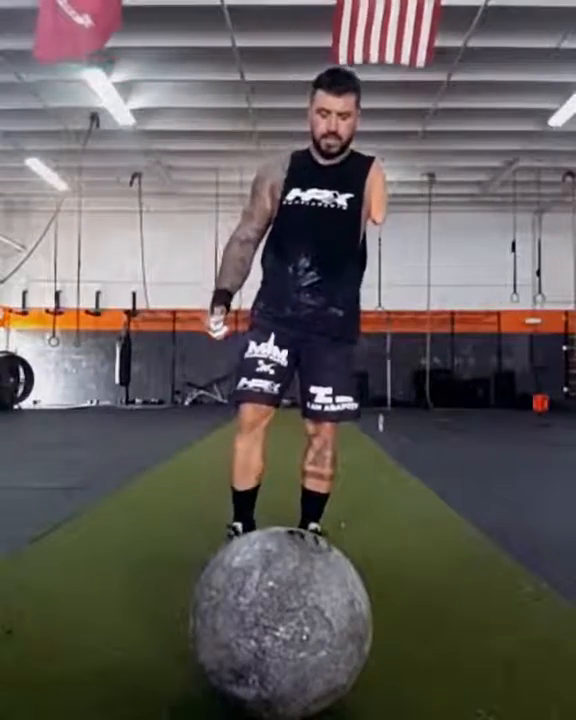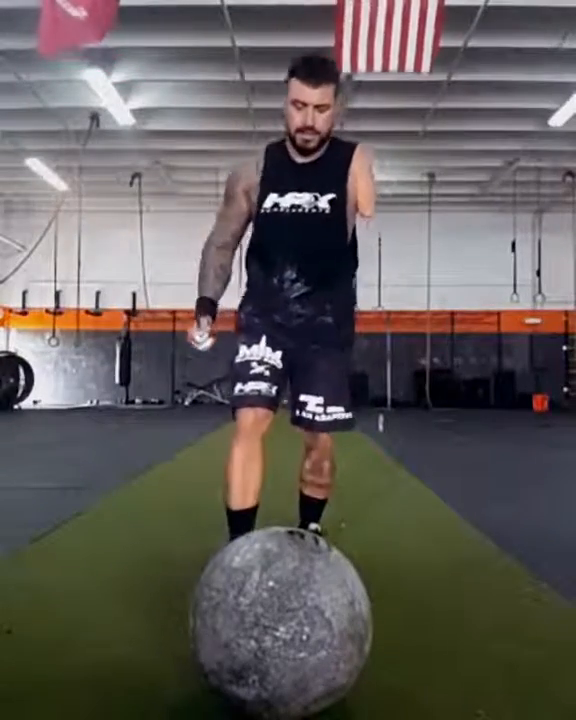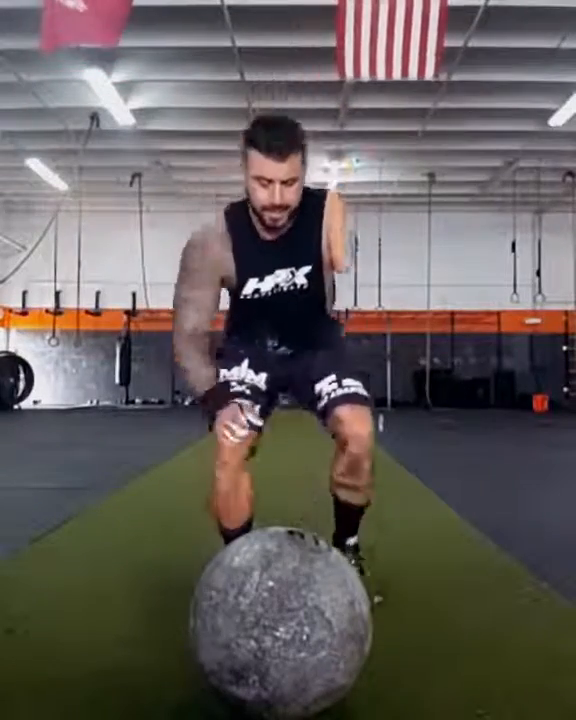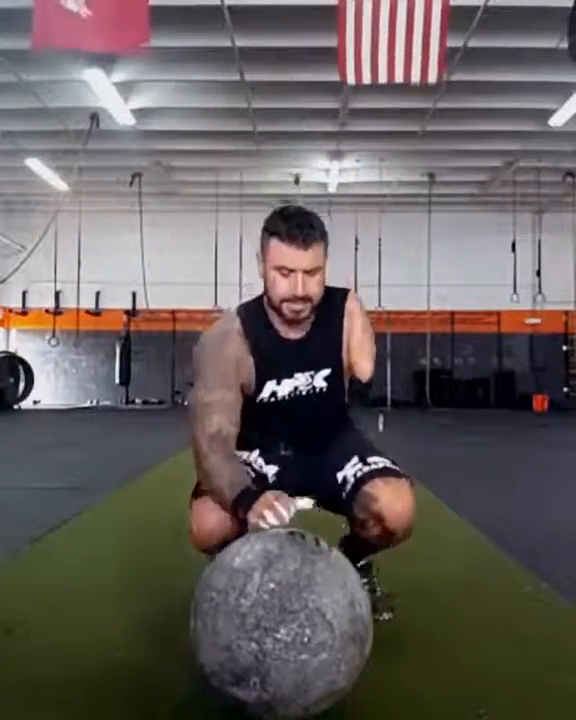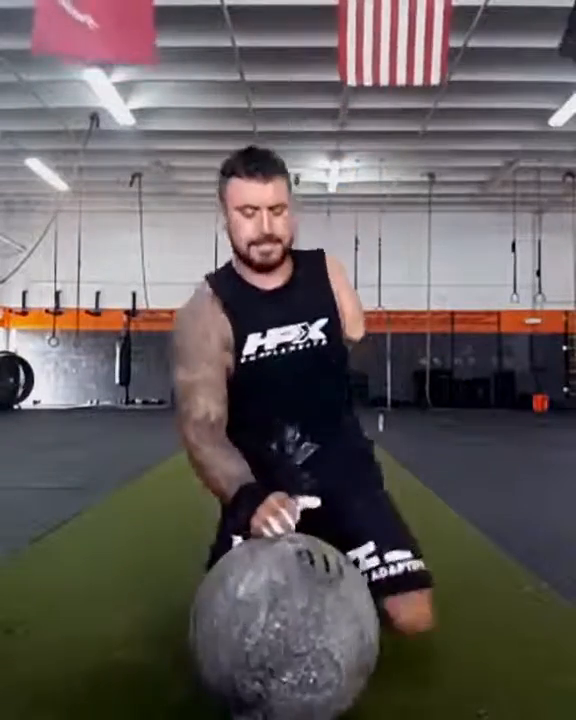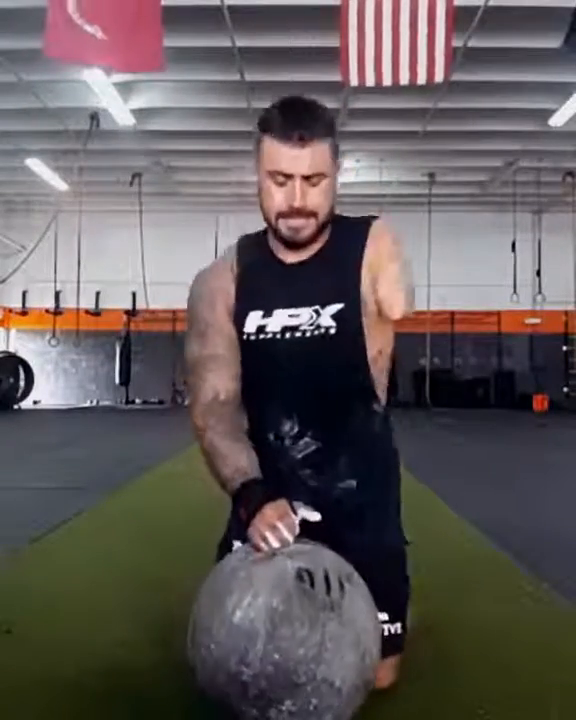
dt=0.4s
person 1, frame 1
left shoulder: (370, 174)
right shoulder: (278, 172)
right elbow: (246, 237)
right wrist: (222, 296)
left hip: (332, 325)
right hip: (274, 317)
left knee: (322, 431)
right knee: (251, 417)
left ankle: (309, 532)
right ankle: (240, 528)
person 1, frame 2
left shoulder: (354, 162)
right shoulder: (254, 171)
right elbow: (222, 242)
right wrist: (206, 306)
left hip: (325, 325)
right hip: (263, 319)
left knee: (319, 441)
right knee: (249, 425)
left ankle: (308, 534)
person 1, frame 3
left shoulder: (327, 210)
right shoulder: (212, 243)
left elbow: (343, 276)
right elbow: (189, 333)
right wrist: (215, 399)
left hip: (315, 343)
right hip: (249, 347)
left knee: (357, 432)
right knee: (229, 450)
left ankle: (346, 546)
person 1, frame 4
left shoulder: (346, 311)
right shoulder: (227, 342)
right elbow: (212, 441)
right wrist: (247, 499)
left hip: (330, 441)
right hip: (259, 450)
left knee: (397, 509)
right knee: (206, 526)
left ankle: (355, 563)
person 1, frame 5
left shoulder: (326, 270)
right shoulder: (205, 313)
right elbow: (201, 430)
right wrist: (248, 499)
left hip: (343, 465)
right hip: (260, 478)
left knee: (413, 617)
person 1, frame 6
left shoulder: (374, 247)
right shoulder: (220, 282)
right elbow: (214, 409)
right wrist: (253, 496)
left hip: (361, 487)
right hip: (270, 491)
left knee: (377, 673)
